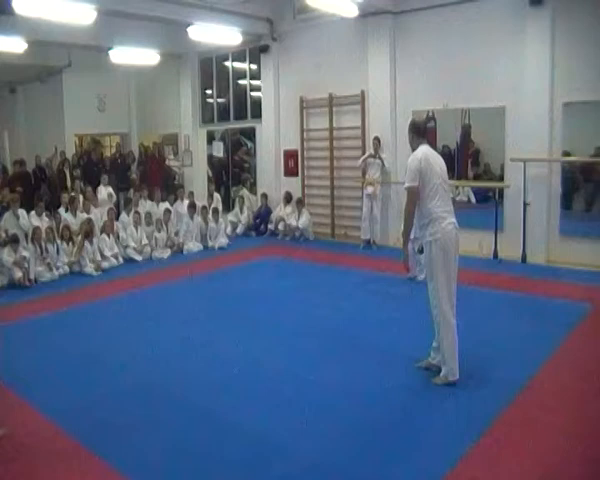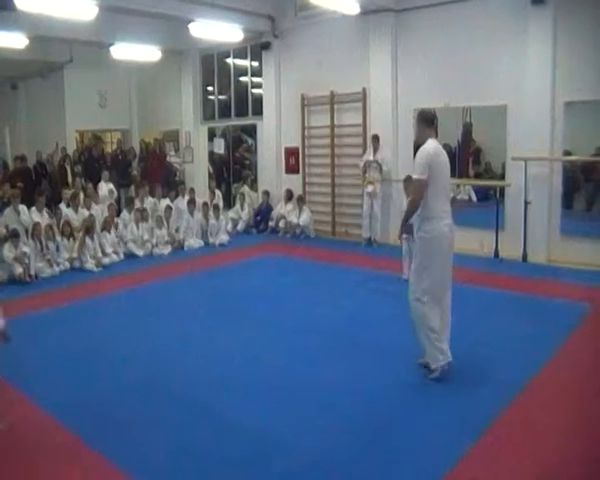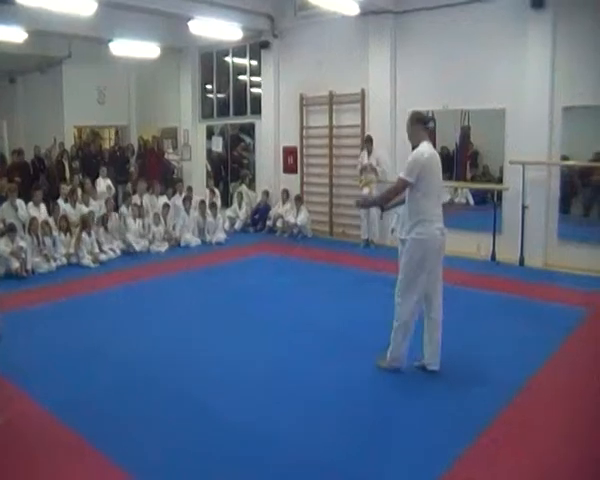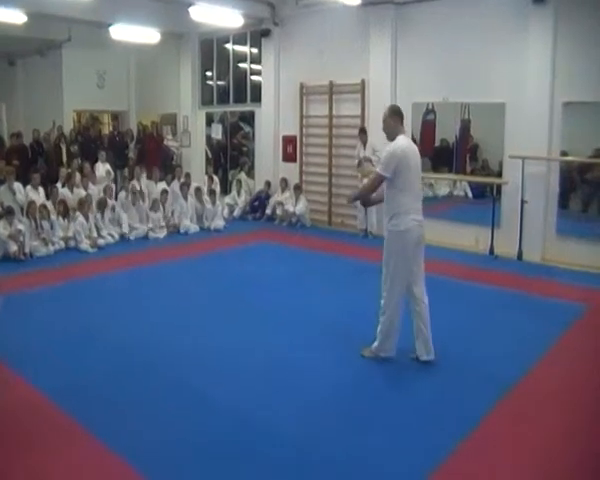
dt=0.3s
person 1, frame 1
left shoulder: (415, 159)
right shoulder: (437, 157)
left elbow: (412, 203)
left wrist: (404, 243)
left hip: (436, 234)
right hip: (450, 230)
left knee: (441, 303)
right knee: (444, 299)
left ankle: (450, 370)
right ankle: (438, 357)
person 1, frame 2
left shoulder: (425, 151)
right shoulder: (441, 152)
left elbow: (418, 195)
left wrist: (404, 222)
right wrist: (414, 221)
left hip: (430, 231)
right hip: (445, 229)
left knee: (419, 296)
right knee: (441, 296)
left ankle: (439, 356)
right ankle: (436, 354)
person 1, frame 3
left shoulder: (419, 155)
right shoulder: (432, 153)
left elbow: (396, 189)
left wrist: (371, 201)
right wrist: (386, 203)
left hip: (422, 235)
right hip: (435, 233)
left knee: (406, 298)
right knee: (432, 299)
left ankle: (395, 357)
right ankle: (431, 359)
person 1, frame 4
left shoulder: (395, 149)
right shoulder: (411, 147)
left elbow: (373, 185)
left wrist: (356, 197)
right wrist: (373, 199)
left hip: (400, 227)
right hip: (415, 225)
left knee: (392, 292)
right knee: (417, 290)
left ankle: (383, 347)
right ankle: (425, 350)
